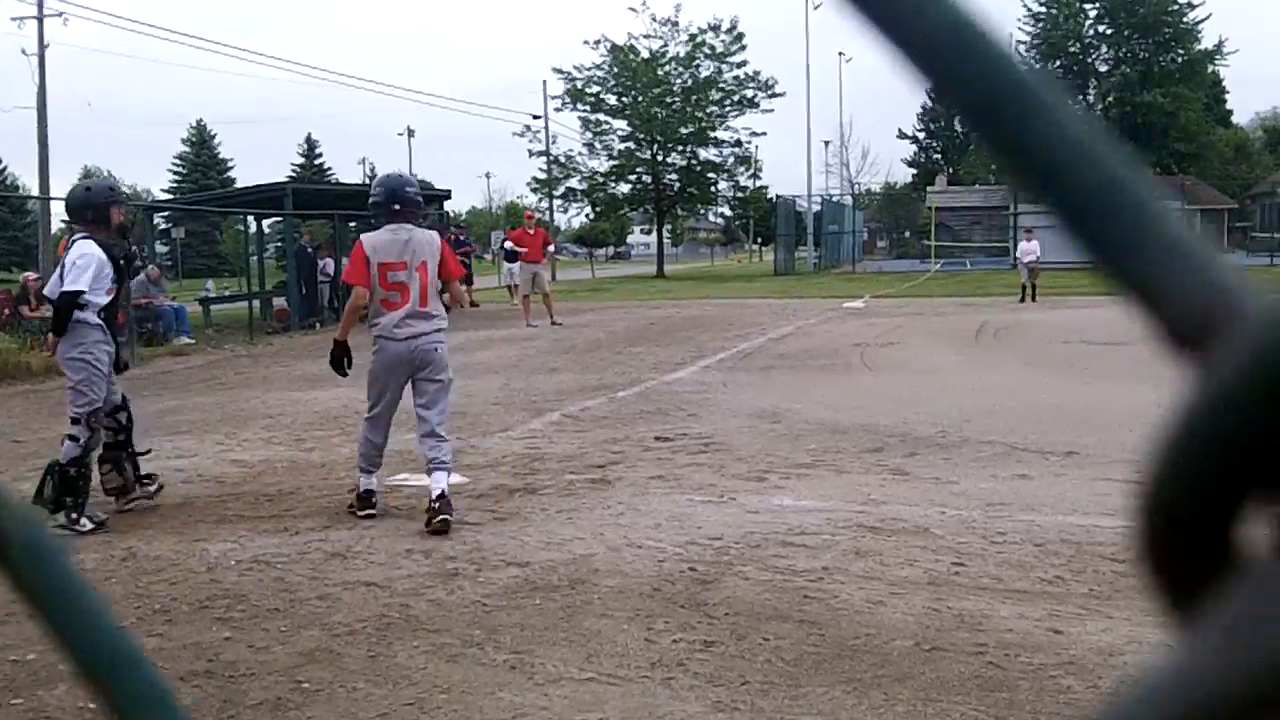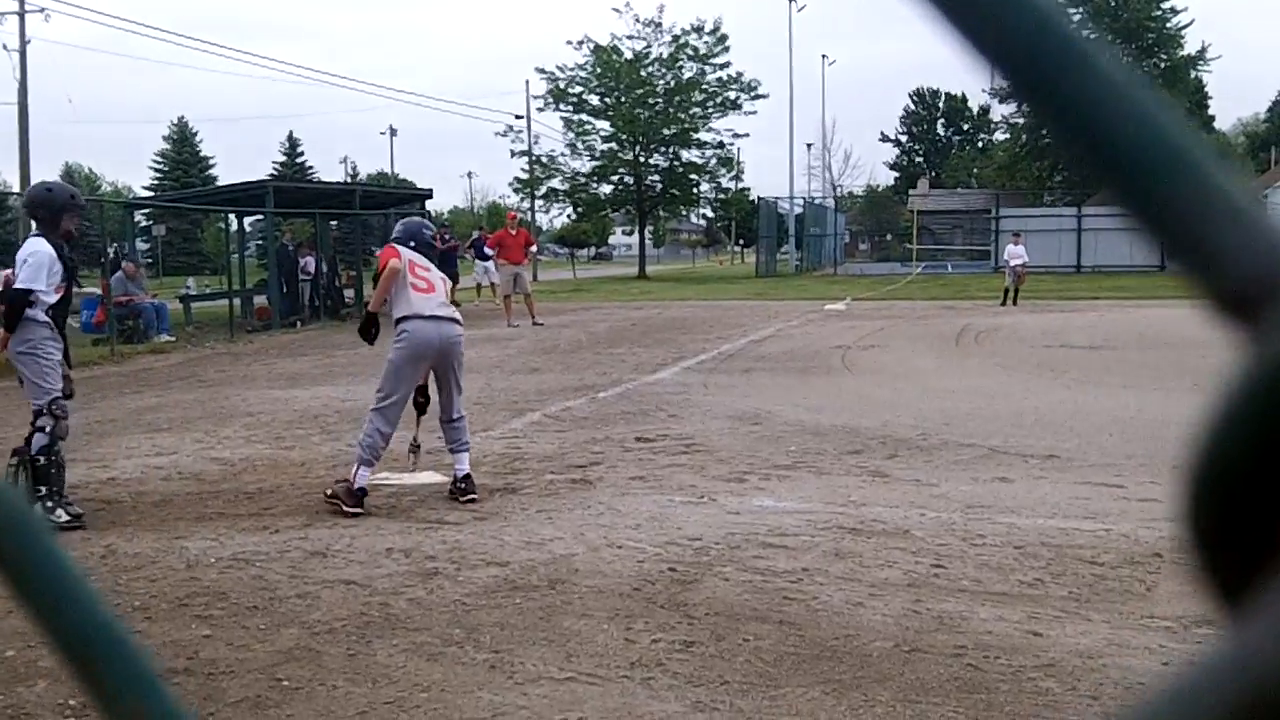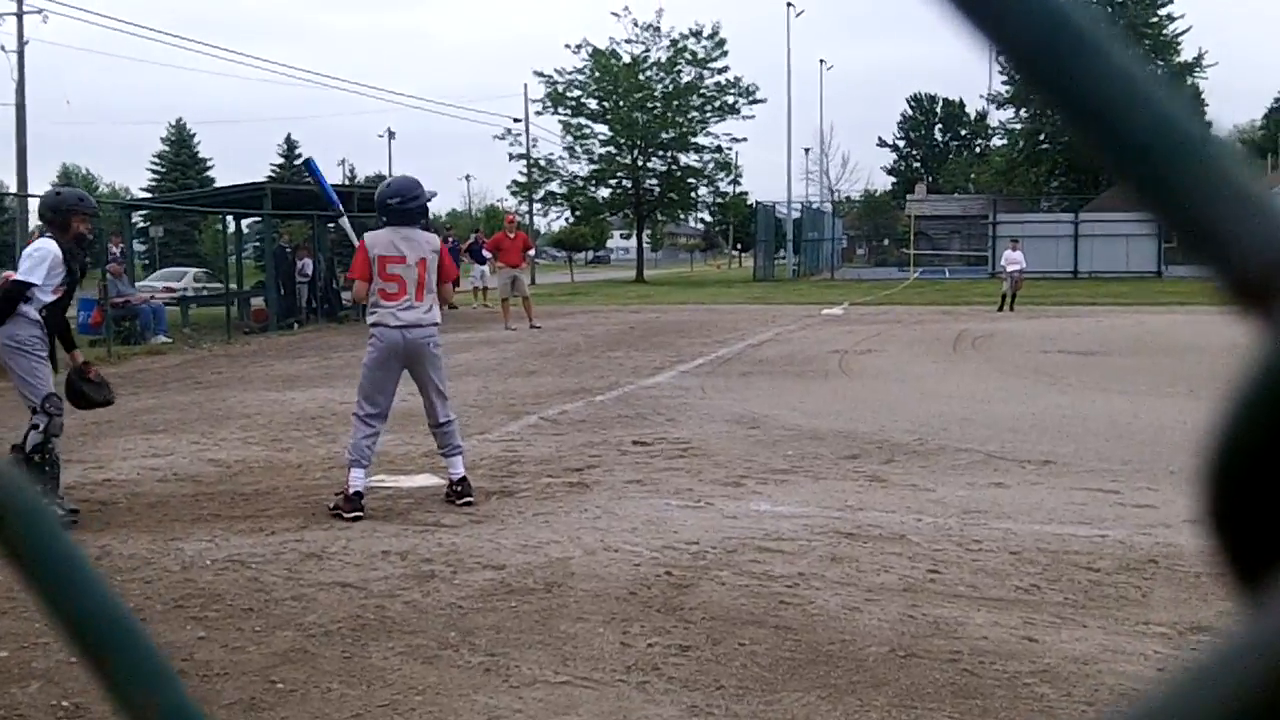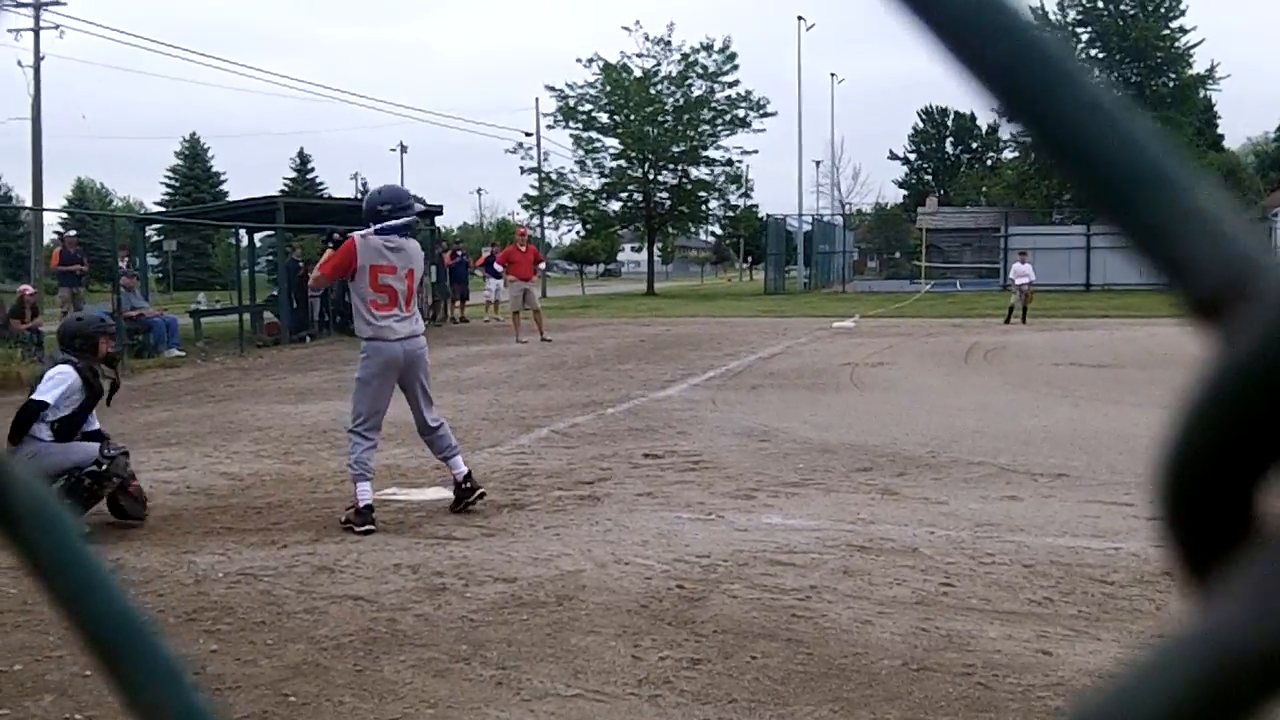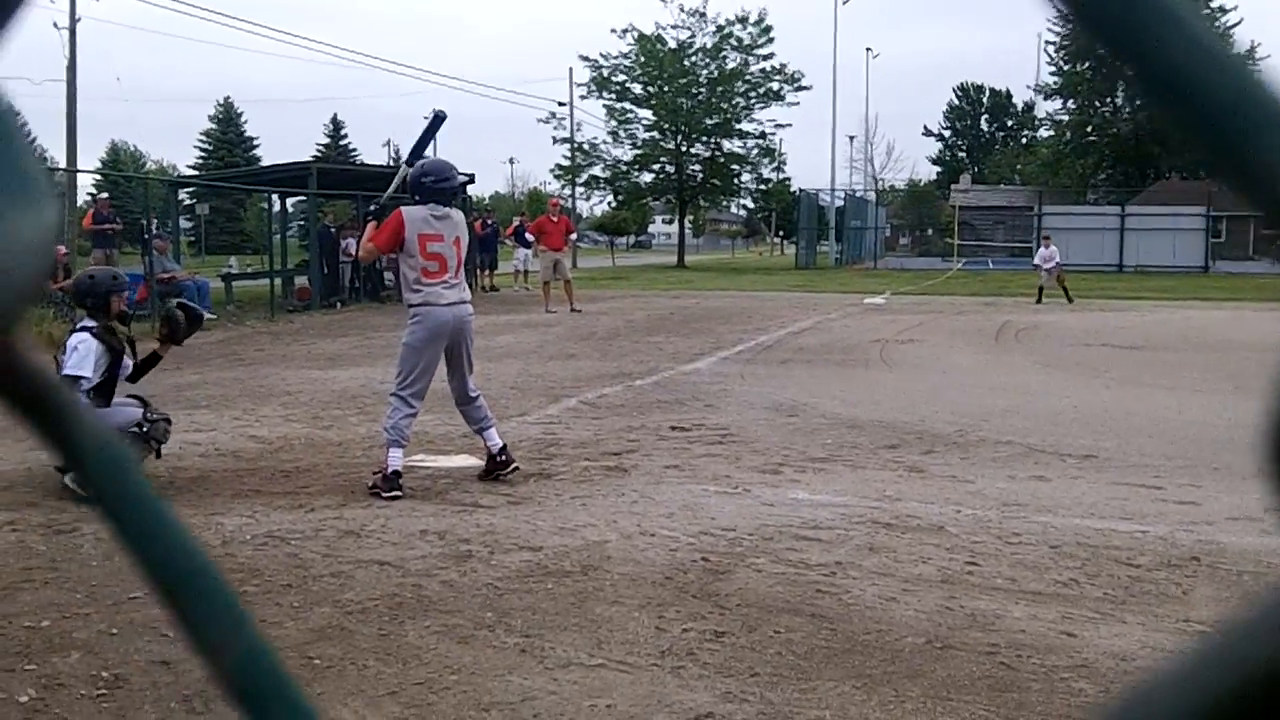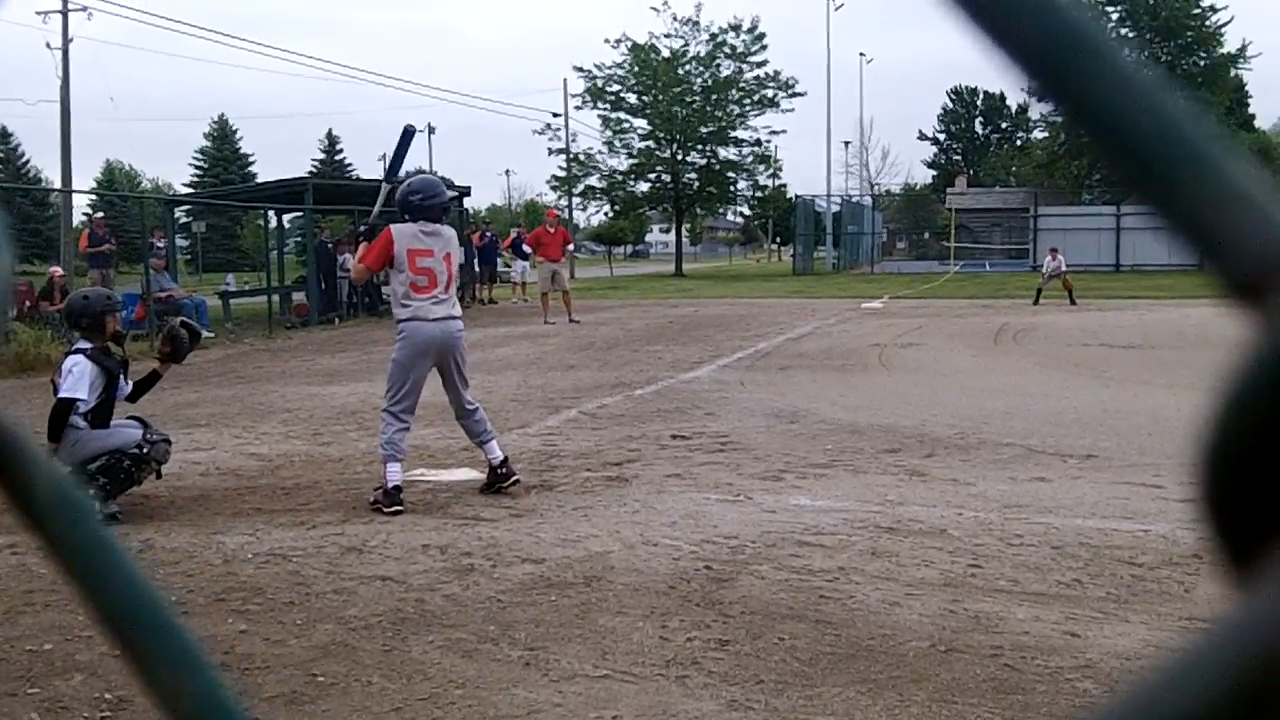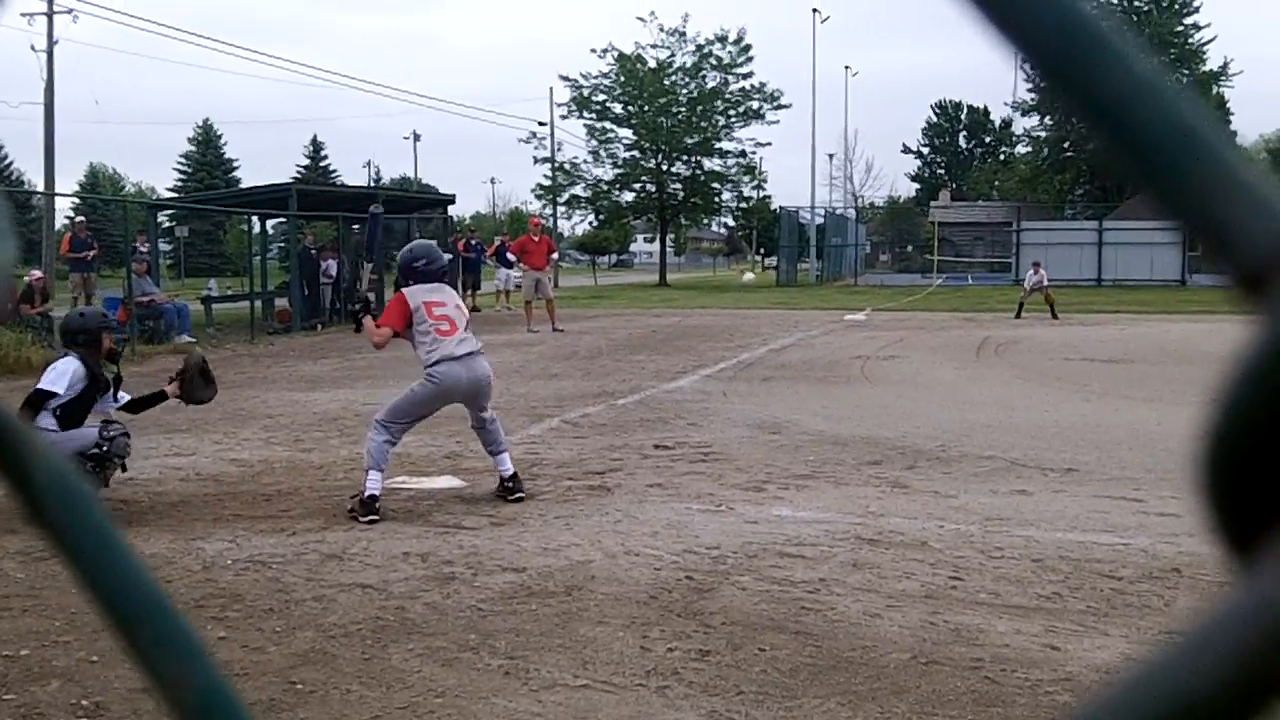
dt=0.7s
person 1, frame 1
left shoulder: (368, 244)
right shoulder: (434, 241)
left elbow: (359, 300)
right elbow: (457, 295)
left wrist: (340, 341)
left hip: (390, 345)
right hip: (431, 342)
left knee: (377, 420)
right knee: (432, 423)
left ankle: (366, 493)
right ankle: (438, 496)
person 1, frame 2
left shoulder: (394, 251)
right shoulder: (437, 272)
left elbow: (394, 268)
left wrist: (372, 311)
right wrist: (421, 385)
left hip: (417, 330)
right hip: (452, 330)
left knee: (384, 410)
right knee: (452, 409)
left ankle: (356, 488)
right ankle: (463, 479)
person 1, frame 3
left shoulder: (370, 242)
right shoulder: (433, 243)
left elbow: (360, 293)
right elbow: (447, 296)
left hip: (385, 335)
right hip: (425, 334)
left knee: (367, 415)
right knee: (440, 410)
left ankle: (354, 493)
right ankle: (459, 481)
person 1, frame 4
left shoulder: (357, 246)
right shoulder: (414, 249)
left elbow: (316, 282)
left wrist: (332, 247)
left hip: (378, 348)
right hip: (414, 344)
left knee: (364, 429)
right knee: (428, 418)
left ankle: (363, 508)
right ankle: (465, 481)
person 1, frame 5
left shoulder: (404, 217)
right shoulder: (459, 219)
left elbow: (365, 255)
left wrist: (372, 220)
left hip: (427, 315)
right hip: (462, 312)
left knee: (406, 395)
right knee: (465, 389)
left ankle: (391, 474)
right ankle: (499, 454)
person 1, frame 6
left shoulder: (395, 234)
right shoulder: (450, 235)
left elbow: (358, 275)
left wrist: (364, 241)
left hip: (415, 331)
right hip: (452, 328)
left knee: (396, 411)
right knee: (464, 402)
left ankle: (392, 489)
right ankle: (500, 466)
person 1, frame 7
left shoulder: (405, 296)
right shoulder: (450, 293)
left elbow: (381, 340)
left wrist: (365, 318)
right wrist: (402, 329)
left hip: (443, 375)
right hip: (480, 369)
left knee: (385, 426)
right knee: (484, 418)
left ankle: (369, 498)
right ankle: (510, 479)
person 2, frame 1
left shoulder: (80, 249)
right shoulder: (92, 252)
left elbow: (53, 294)
right elbow: (70, 299)
left wrist: (59, 333)
right wrist: (57, 335)
left hip: (96, 343)
right hip: (86, 344)
left knee: (117, 412)
right knee: (88, 423)
left ankle: (126, 485)
right ankle: (67, 508)
person 2, frame 2
left shoulder: (46, 248)
right shoulder: (42, 249)
left hip: (43, 340)
right hip: (37, 340)
left knee: (46, 412)
right knee: (52, 415)
left ankle: (35, 488)
right ankle: (46, 499)
person 2, frame 3
left shoulder: (64, 256)
right shoulder: (46, 250)
left elbow: (56, 314)
left wrist: (75, 354)
left hip: (36, 343)
left knee: (48, 411)
right knee: (47, 414)
right ankle: (41, 501)
person 2, frame 4
left shoulder: (88, 377)
right shoulder: (67, 374)
left elbow: (92, 432)
right elbow: (28, 411)
right wrist: (11, 453)
left hip: (45, 451)
right hip: (32, 454)
right knee: (115, 458)
person 2, frame 5
left shoulder: (106, 333)
right shoulder: (88, 339)
left elbow: (132, 373)
right elbow: (67, 384)
left wrist: (163, 348)
left hip: (93, 414)
left knee: (139, 407)
right knee: (156, 426)
person 2, frame 6
left shoulder: (103, 355)
right shoulder: (83, 361)
left elbow: (131, 393)
right elbow: (61, 409)
left wrist: (163, 366)
right wrist: (53, 454)
left hip: (87, 434)
right hip: (73, 440)
left knee: (138, 427)
right knee: (156, 445)
right ankle: (92, 495)
person 2, frame 7
left shoulder: (98, 380)
right shoulder: (73, 365)
left elbow: (132, 406)
right elbow: (32, 403)
left wrist: (168, 392)
left hip: (58, 441)
right knee: (116, 437)
